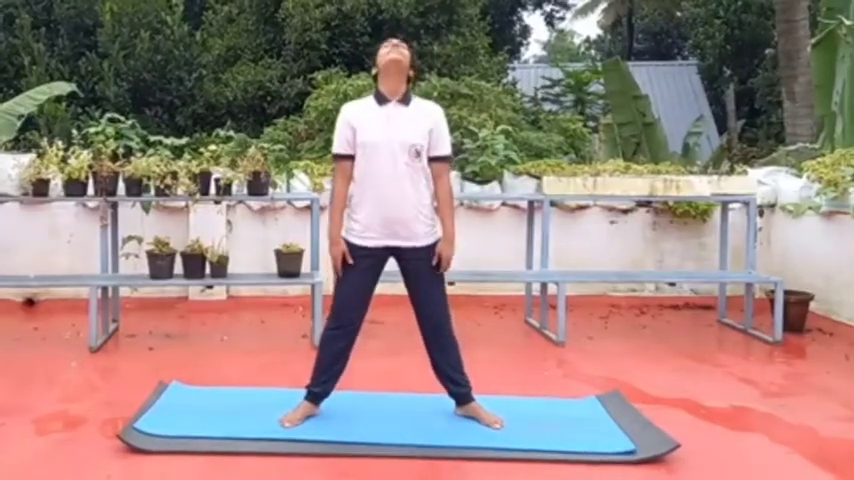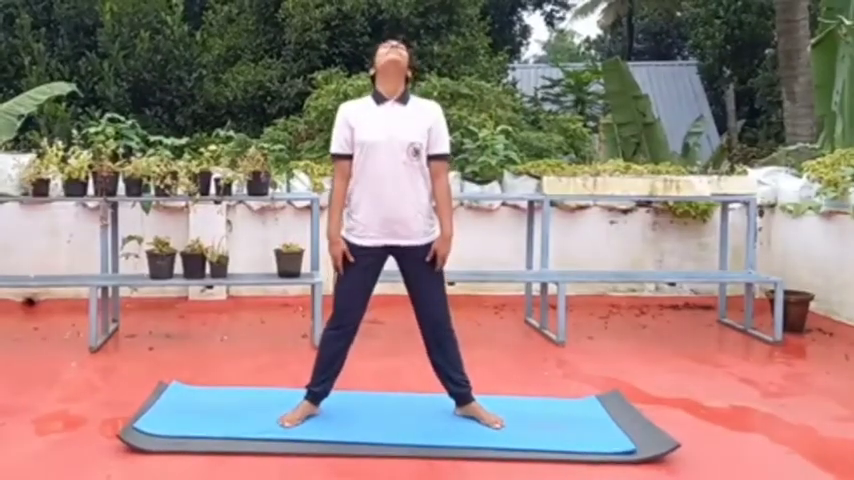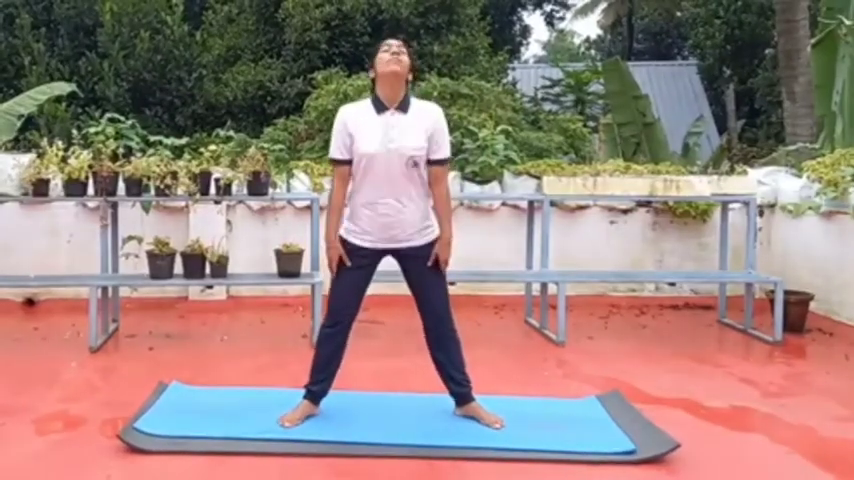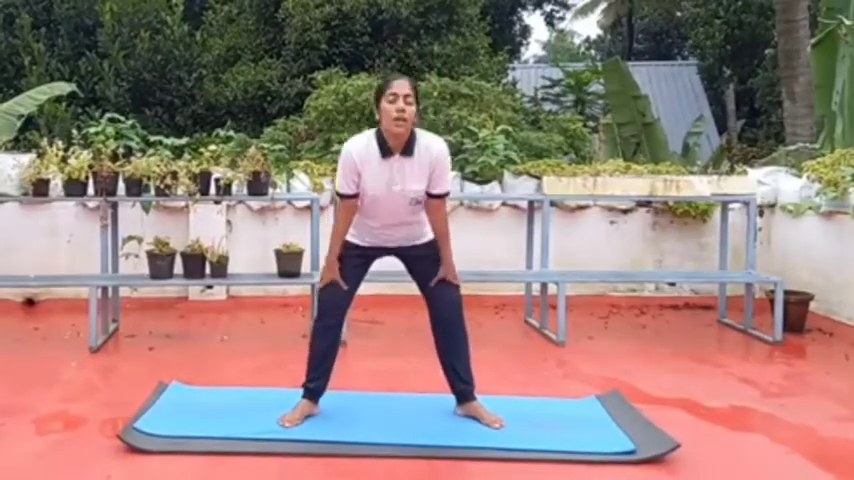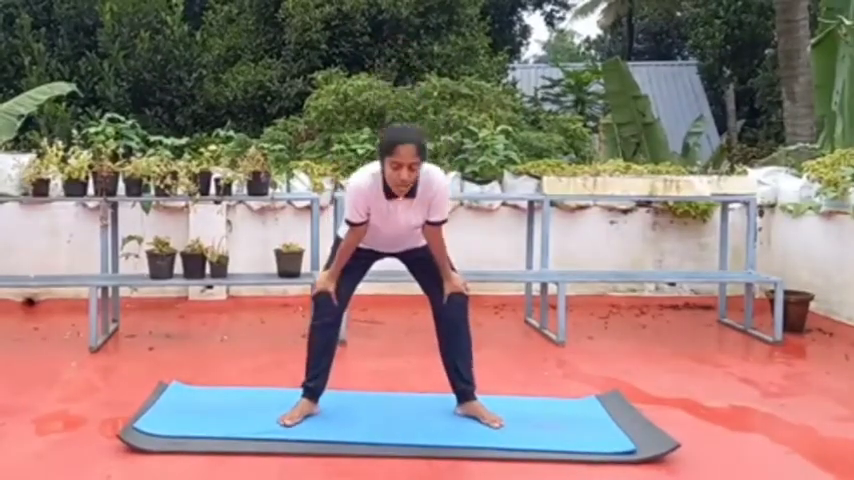
dt=0.3s
person 1, frame 1
left shoulder: (431, 113)
right shoulder: (353, 112)
left elbow: (441, 177)
right elbow: (342, 177)
left wrist: (448, 235)
right wrist: (335, 235)
left hip: (419, 238)
right hip: (363, 237)
left knee: (436, 320)
right knee: (343, 320)
left ankle: (465, 400)
right ankle: (312, 399)
person 1, frame 2
left shoulder: (429, 111)
right shoulder: (351, 112)
left elbow: (439, 176)
right elbow: (341, 177)
left wrist: (446, 231)
right wrist: (334, 233)
left hip: (418, 236)
right hip: (362, 236)
left knee: (436, 320)
right knee: (343, 319)
left ankle: (465, 400)
right ankle: (312, 399)
person 1, frame 3
left shoulder: (431, 115)
right shoulder: (350, 116)
left elbow: (438, 181)
right elbow: (340, 182)
left wrist: (446, 236)
right wrist: (331, 237)
left hip: (418, 237)
right hip: (360, 237)
left knee: (439, 318)
right knee: (338, 318)
left ankle: (465, 400)
right ankle: (311, 400)
person 1, frame 4
left shoulder: (435, 150)
right shoulder: (355, 150)
left elbow: (436, 211)
right elbow: (345, 211)
left wrist: (447, 261)
right wrist: (331, 261)
left hip: (417, 240)
right hip: (360, 240)
left knee: (448, 309)
right knee: (329, 311)
left ankle: (467, 400)
right ankle: (309, 399)
person 1, frame 5
left shoulder: (436, 182)
right shoulder: (361, 183)
left elbow: (433, 235)
right elbow: (354, 235)
left wrist: (448, 277)
right wrist: (331, 275)
left hip: (414, 244)
right hip: (364, 243)
left knee: (453, 305)
right knee: (326, 307)
left ankle: (467, 400)
right ankle: (309, 399)
